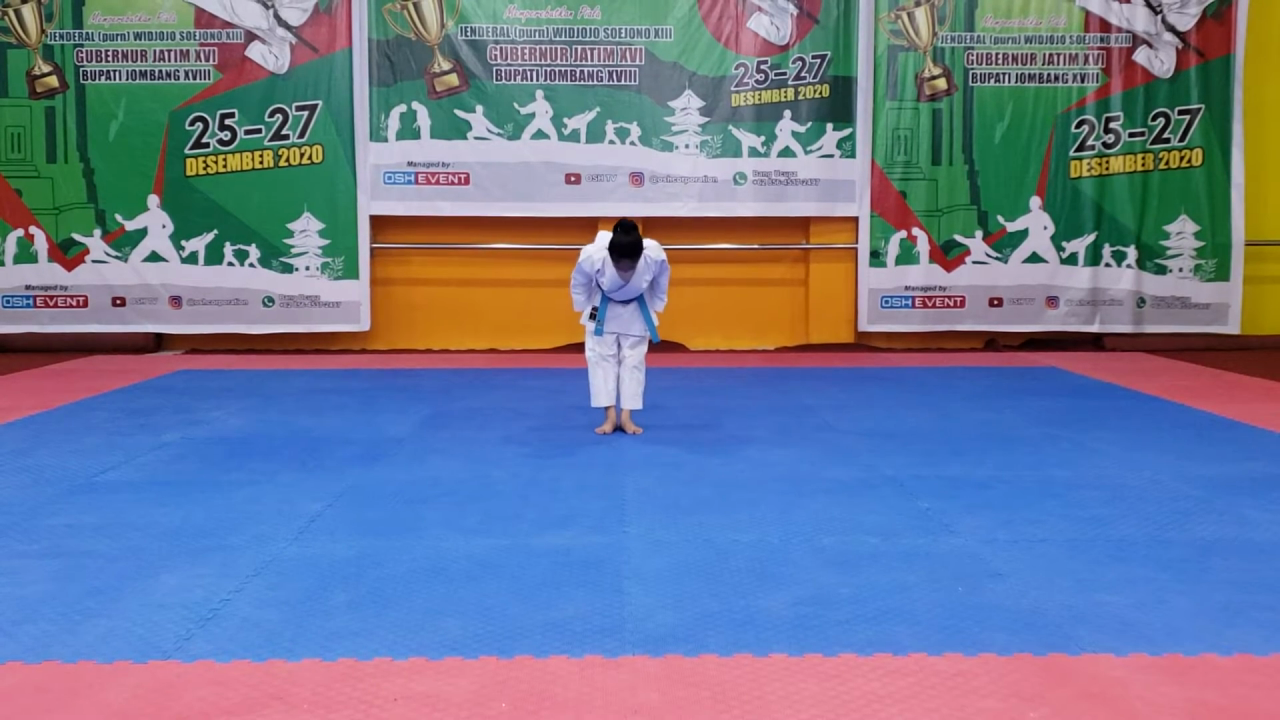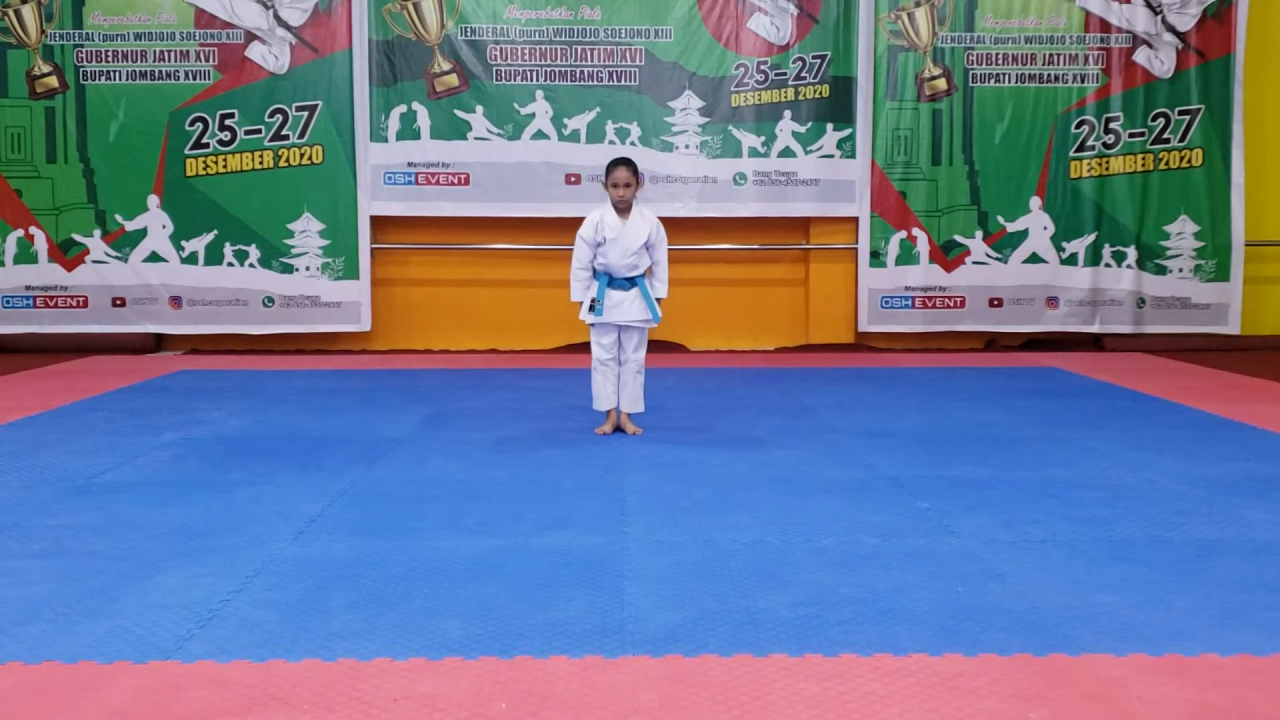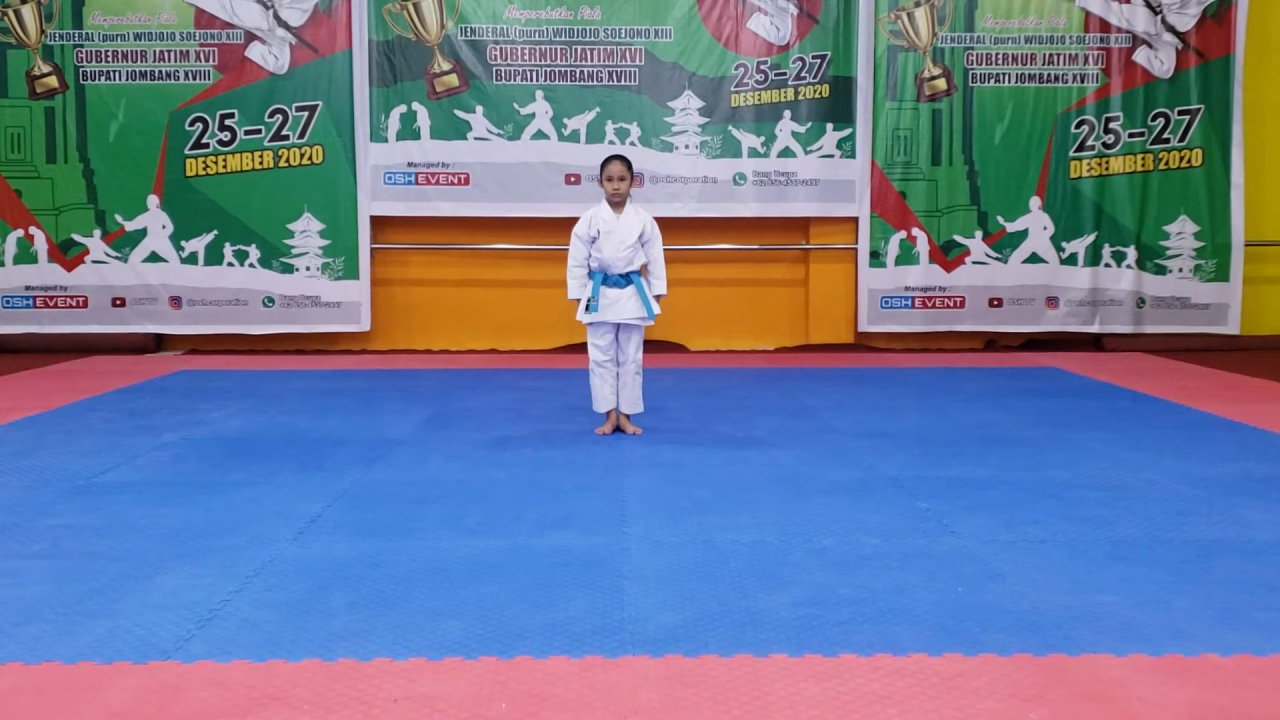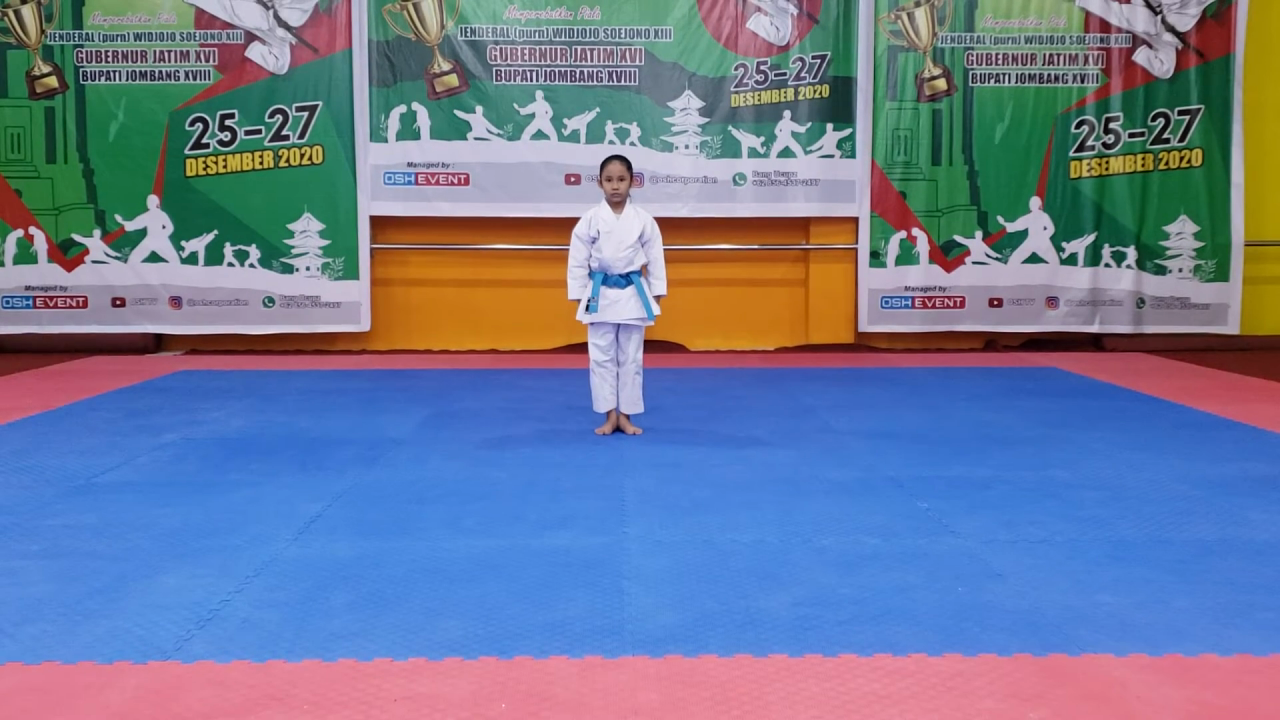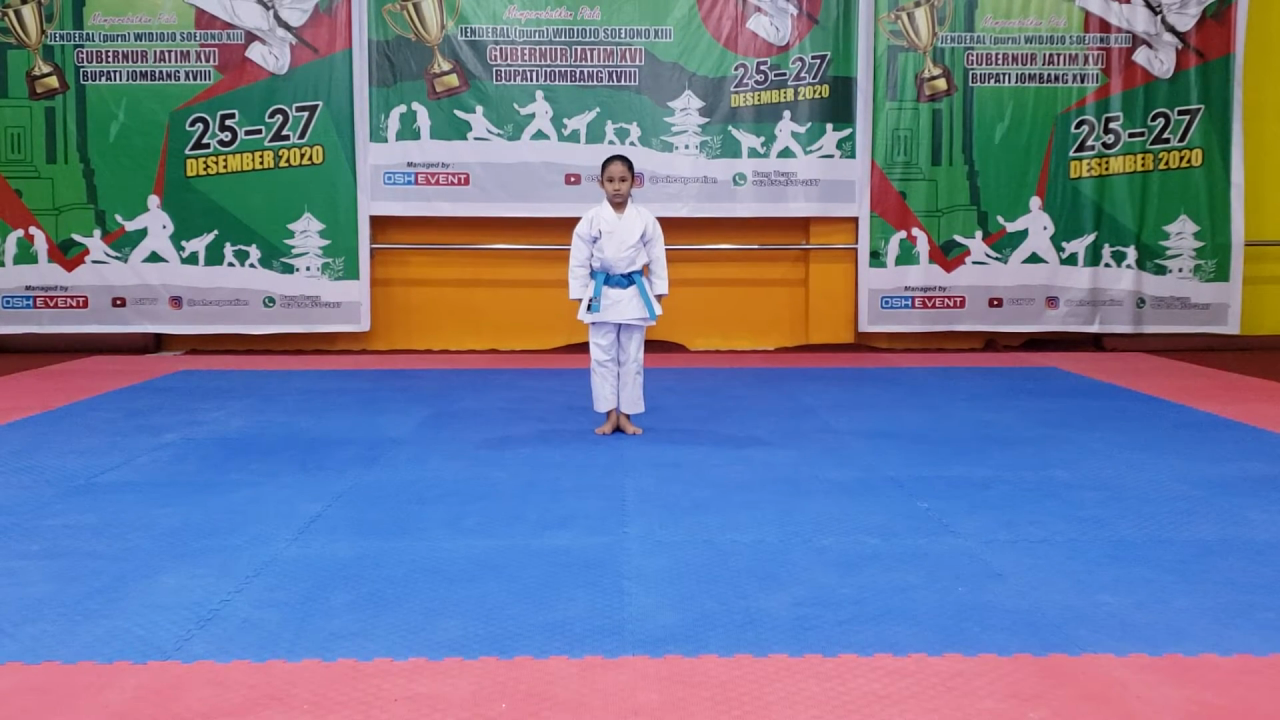
dt=0.5s
person 1, frame 1
left shoulder: (655, 256)
right shoulder: (592, 257)
left elbow: (661, 285)
right elbow: (579, 284)
left wrist: (652, 309)
right wrist: (588, 310)
left hip: (637, 310)
right hip: (603, 309)
left knee: (633, 359)
right knee: (601, 357)
left ankle: (626, 415)
right ankle: (610, 415)
person 1, frame 2
left shoulder: (650, 223)
right shoulder: (594, 221)
left elbow: (659, 262)
right elbow: (581, 264)
left wrist: (657, 300)
right wrist: (583, 302)
left hip: (636, 297)
right hip: (604, 296)
left knee: (633, 358)
right knee: (604, 357)
left ankle: (626, 415)
right ankle: (610, 416)
person 1, frame 3
left shoulder: (644, 220)
right shoulder: (589, 220)
left elbow: (655, 260)
right elbow: (577, 262)
left wrist: (656, 298)
right wrist: (580, 299)
left hip: (633, 295)
right hip: (600, 295)
left knee: (631, 358)
right knee: (601, 357)
left ankle: (626, 416)
right ankle: (610, 415)
person 1, frame 4
left shoulder: (644, 220)
right shoulder: (590, 220)
left elbow: (655, 260)
right elbow: (578, 262)
left wrist: (655, 298)
right wrist: (581, 299)
left hip: (633, 295)
right hip: (600, 296)
left knee: (631, 358)
right knee: (602, 357)
left ankle: (626, 415)
right ankle: (610, 415)
person 1, frame 5
left shoulder: (646, 220)
right shoulder: (591, 220)
left elbow: (657, 259)
right elbow: (579, 262)
left wrist: (657, 296)
right wrist: (582, 299)
left hip: (635, 295)
right hip: (602, 295)
left knee: (632, 358)
right knee: (603, 357)
left ankle: (626, 416)
right ankle: (610, 415)
